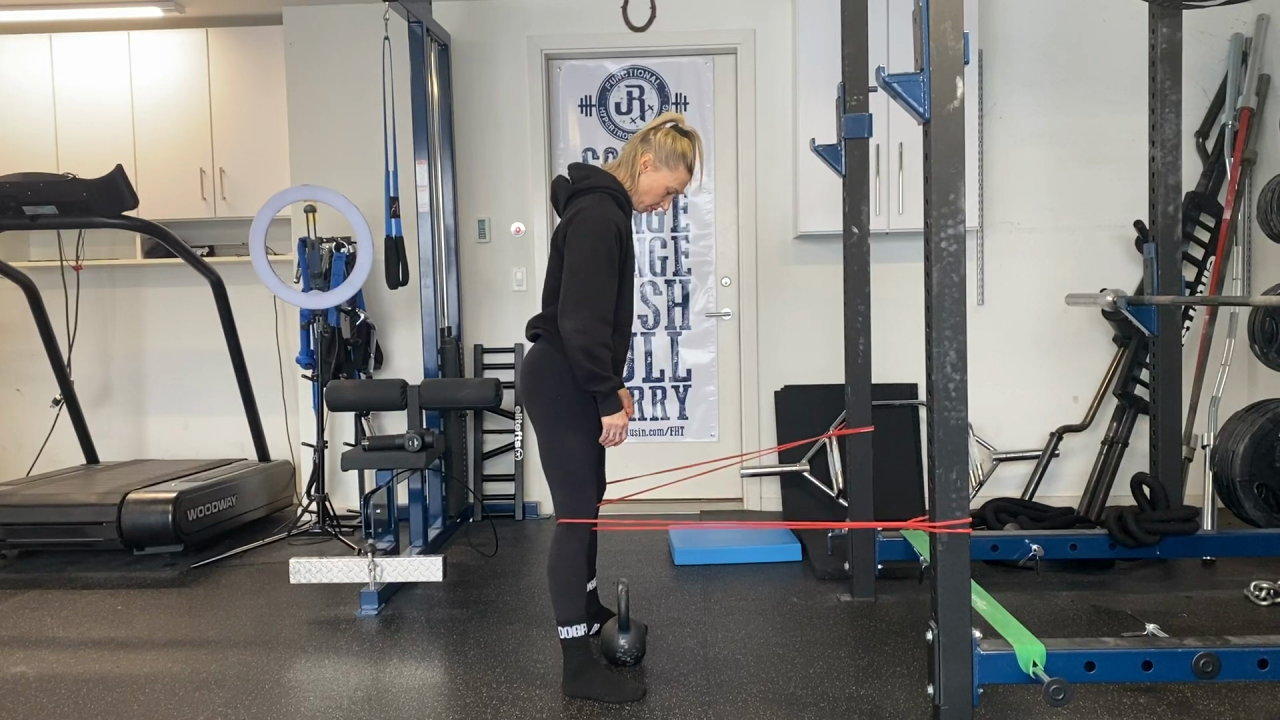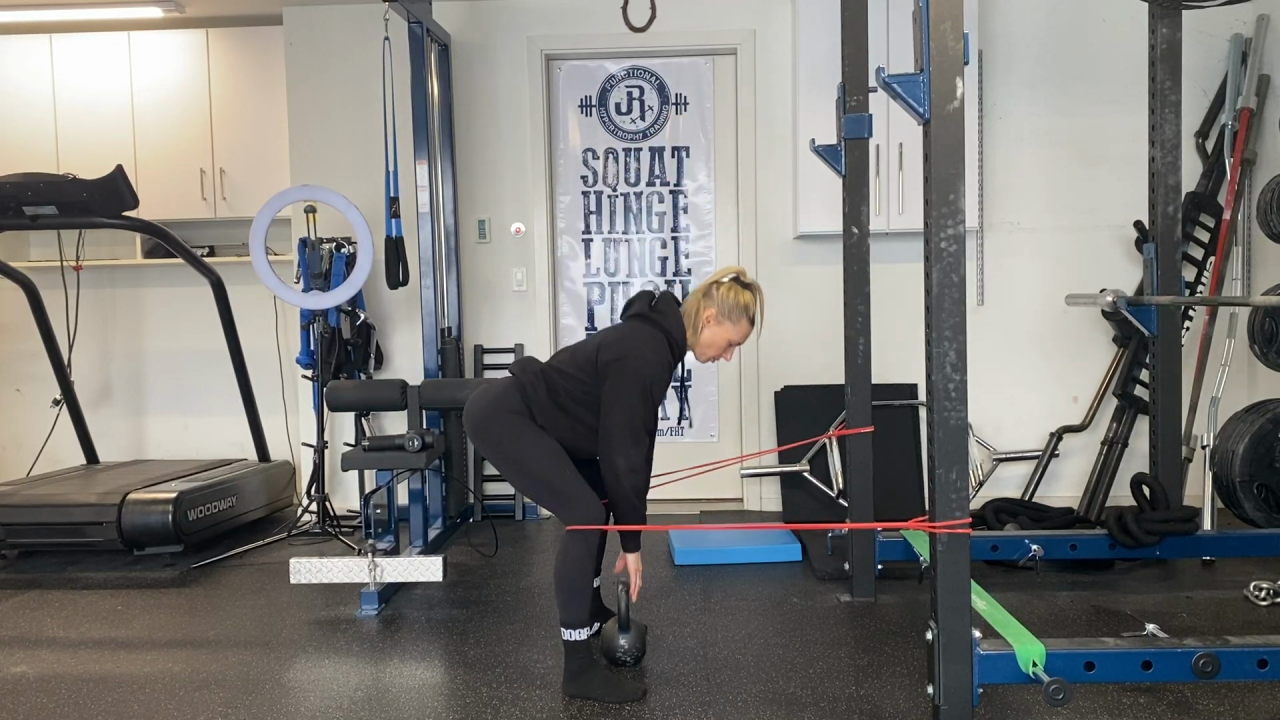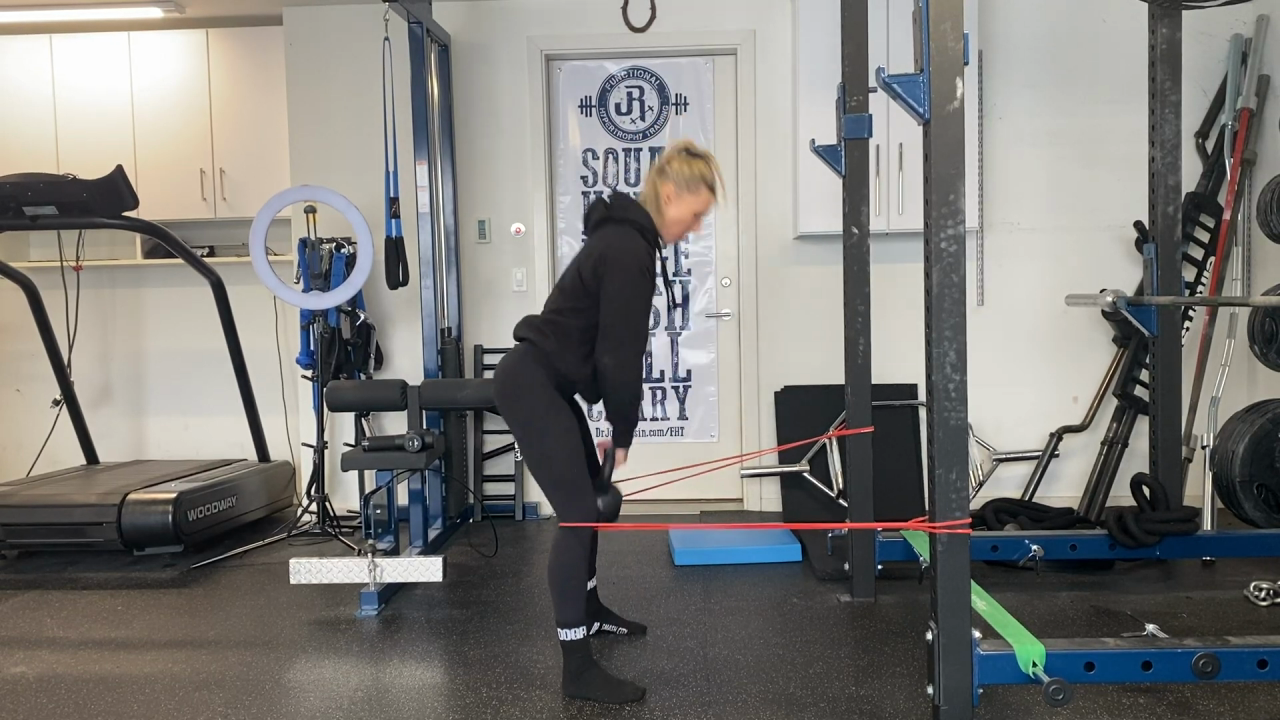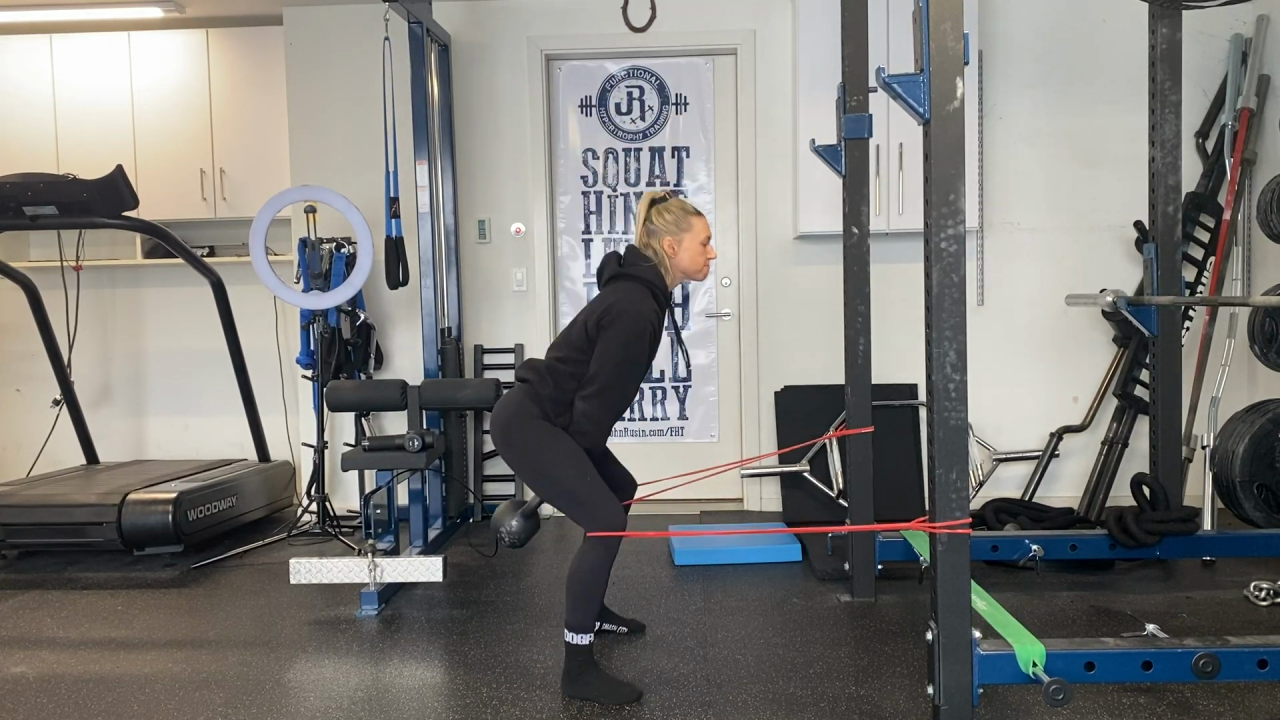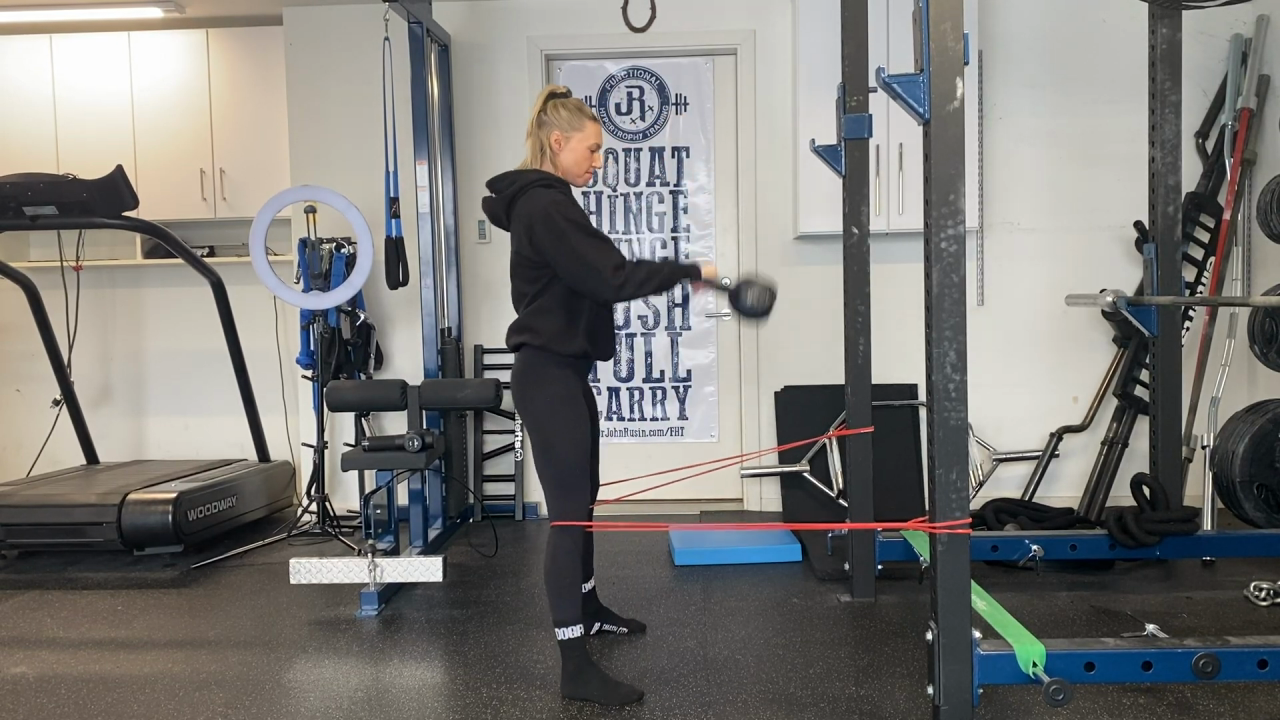
dt=1s
person 1, frame 1
left shoulder: (603, 209)
right shoulder: (597, 215)
right elbow: (582, 320)
left wrist: (612, 385)
right wrist: (607, 398)
left hip: (571, 379)
right hip: (561, 382)
left knee: (588, 500)
right knee: (576, 512)
left ankle: (590, 614)
right ankle: (578, 666)
person 1, frame 2
left shoulder: (657, 340)
right shoulder: (642, 355)
left elbow: (635, 445)
right elbow: (622, 453)
left wrist: (630, 526)
right wrist: (631, 542)
left hip: (522, 414)
right hip: (500, 417)
left knee: (598, 500)
right knee: (583, 514)
left ankle: (591, 613)
right ankle: (579, 668)
person 1, frame 3
left shoulder: (623, 239)
right shoulder: (628, 250)
left elbow: (612, 344)
right elbow: (619, 353)
left wrist: (616, 420)
right wrist: (623, 427)
left hip: (549, 380)
right hip: (531, 384)
left knee: (587, 500)
right knee: (576, 513)
left ankle: (589, 607)
right ankle: (576, 669)
person 1, frame 4
left shoulder: (641, 293)
right shoulder: (636, 308)
left elbow: (599, 394)
right elbow: (600, 402)
left wrist: (592, 472)
right wrist: (579, 474)
left hip: (546, 415)
right hip: (528, 422)
left knee: (620, 492)
right knee: (604, 519)
left ankle: (591, 610)
right ankle: (578, 668)
person 1, frame 5
left shoulder: (548, 205)
right shoulder: (542, 209)
left elbow: (605, 275)
right elbow: (611, 278)
left wrist: (677, 274)
right wrist: (688, 271)
left hip: (565, 373)
right hip: (548, 378)
left knee: (583, 496)
right knee: (571, 511)
left ankle: (587, 607)
right ankle: (576, 667)
